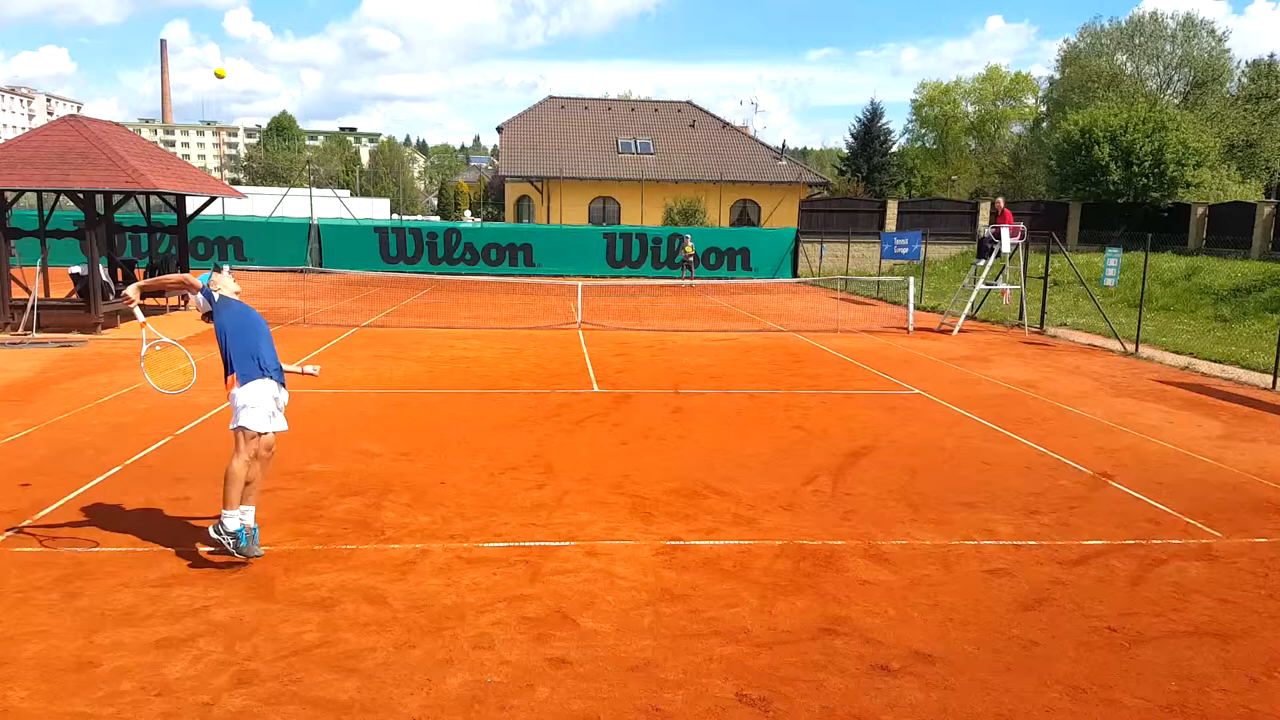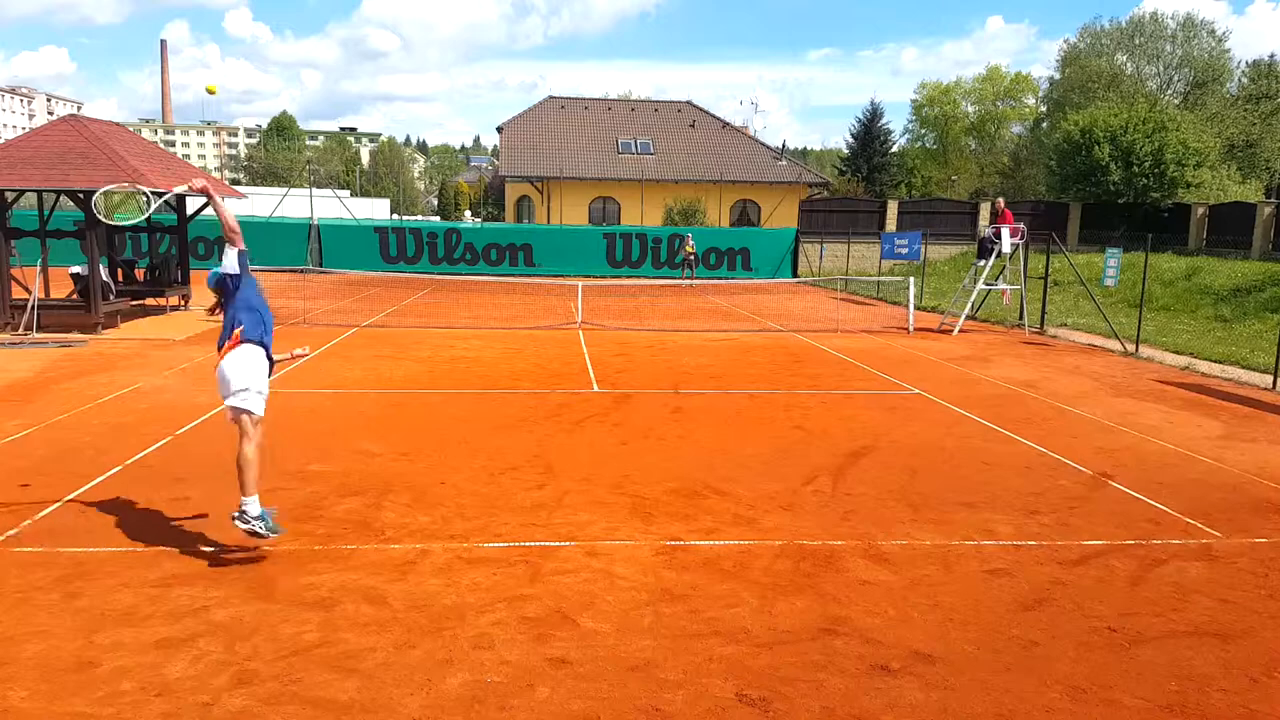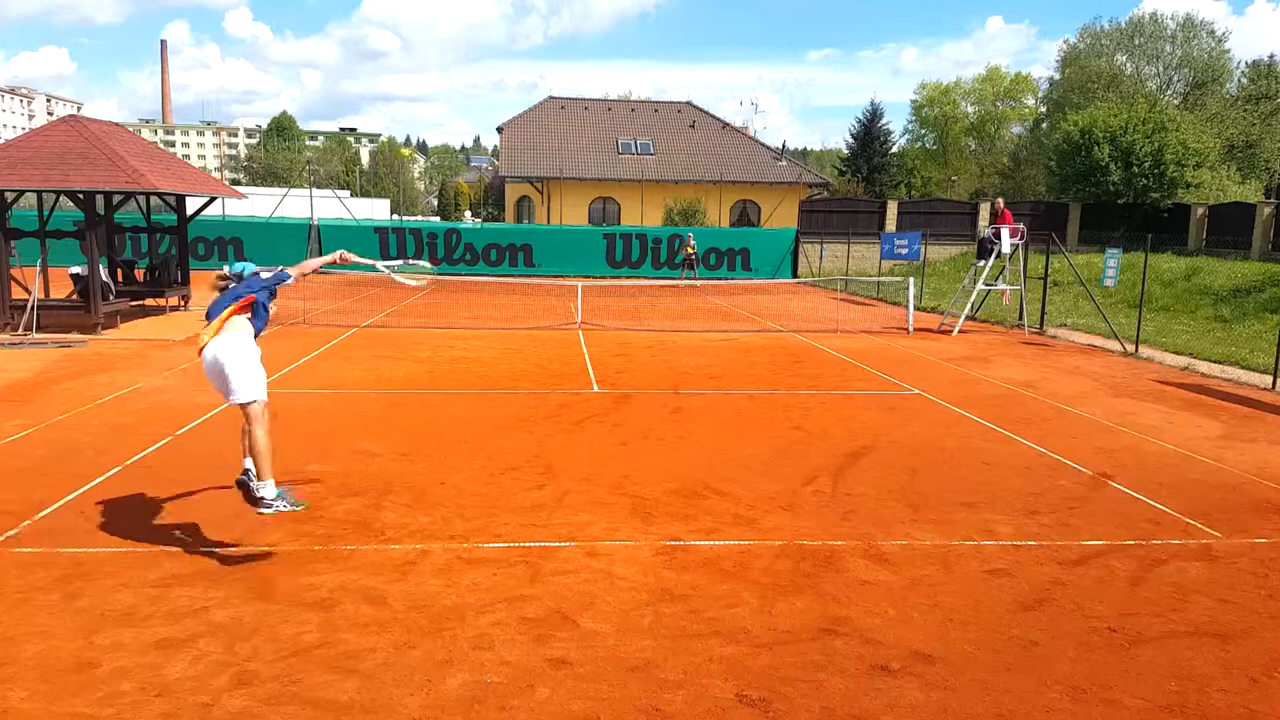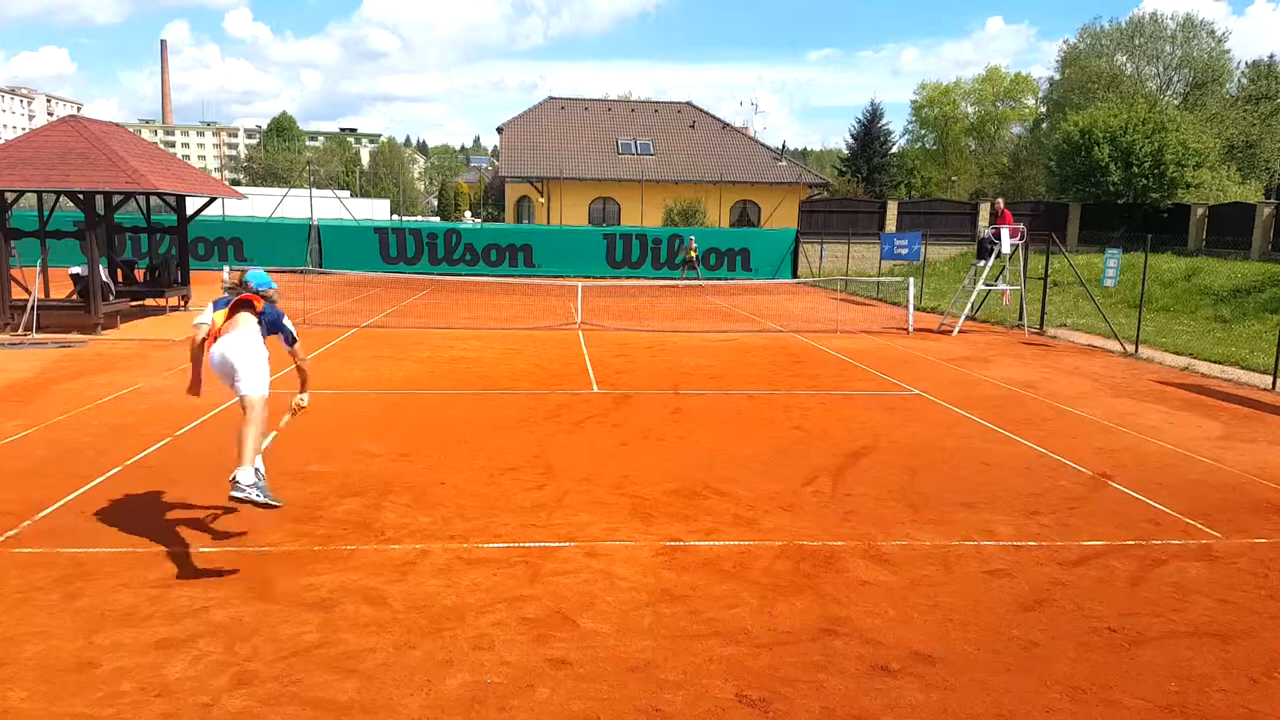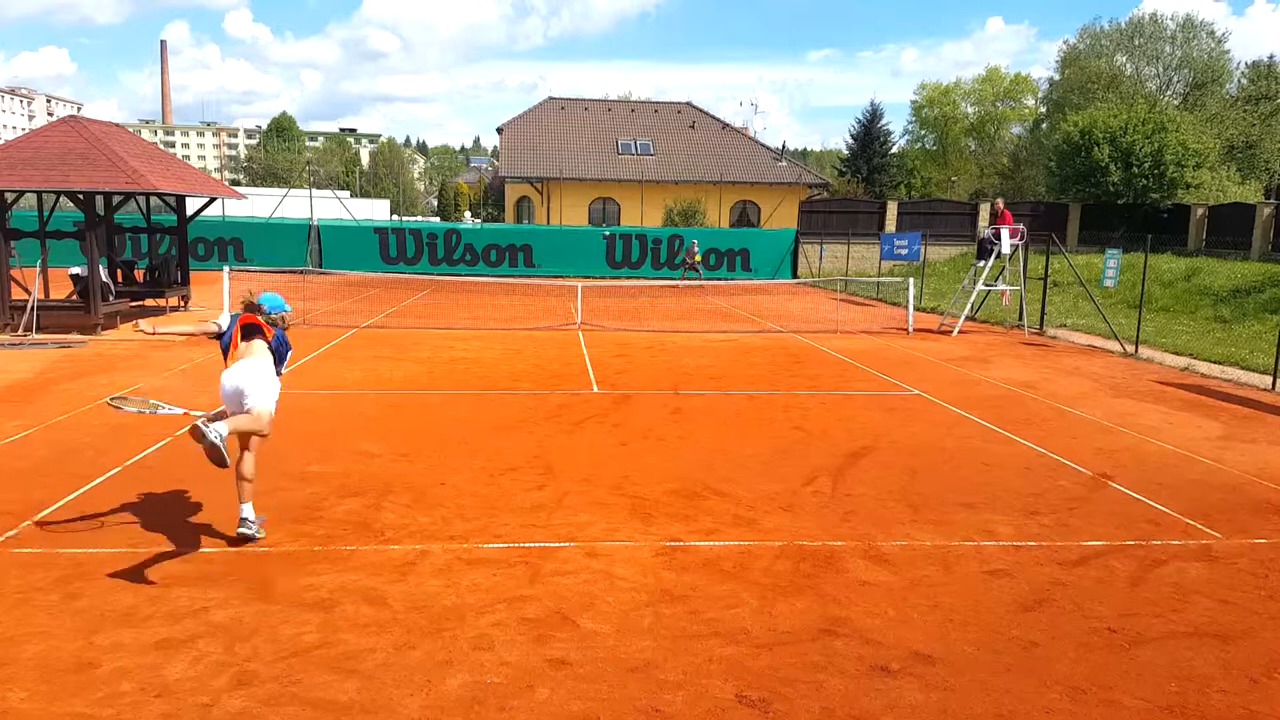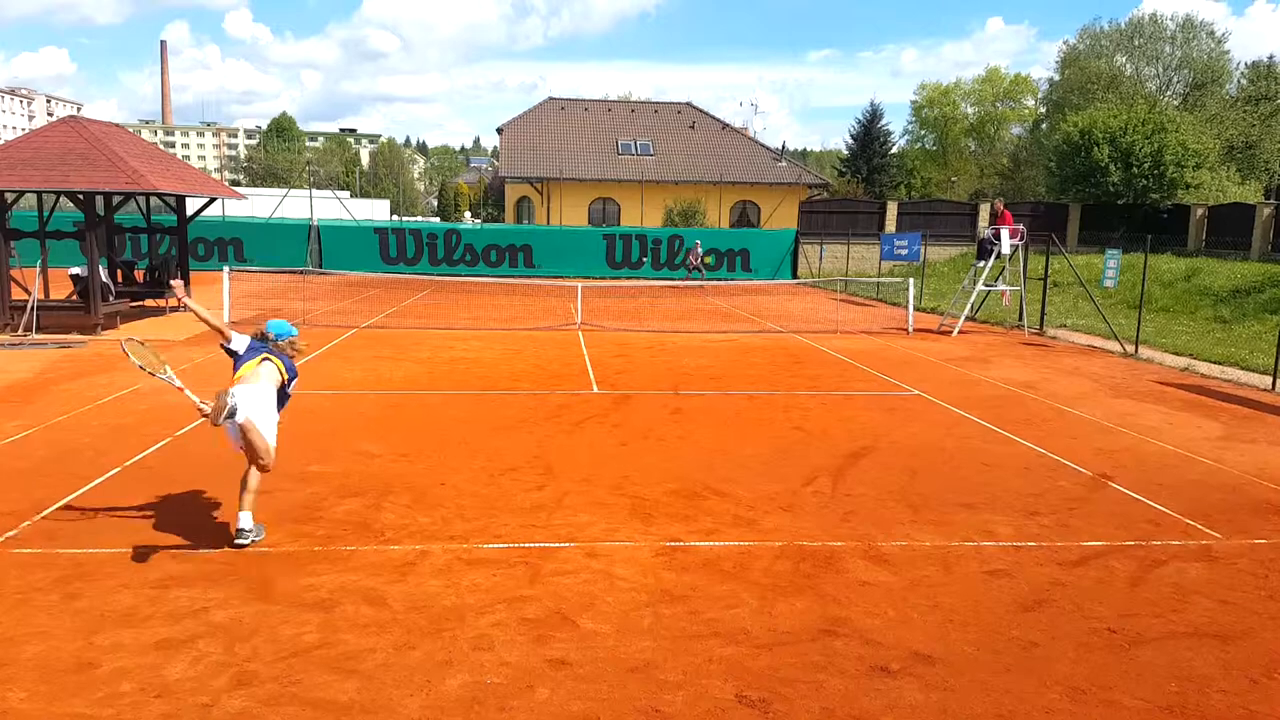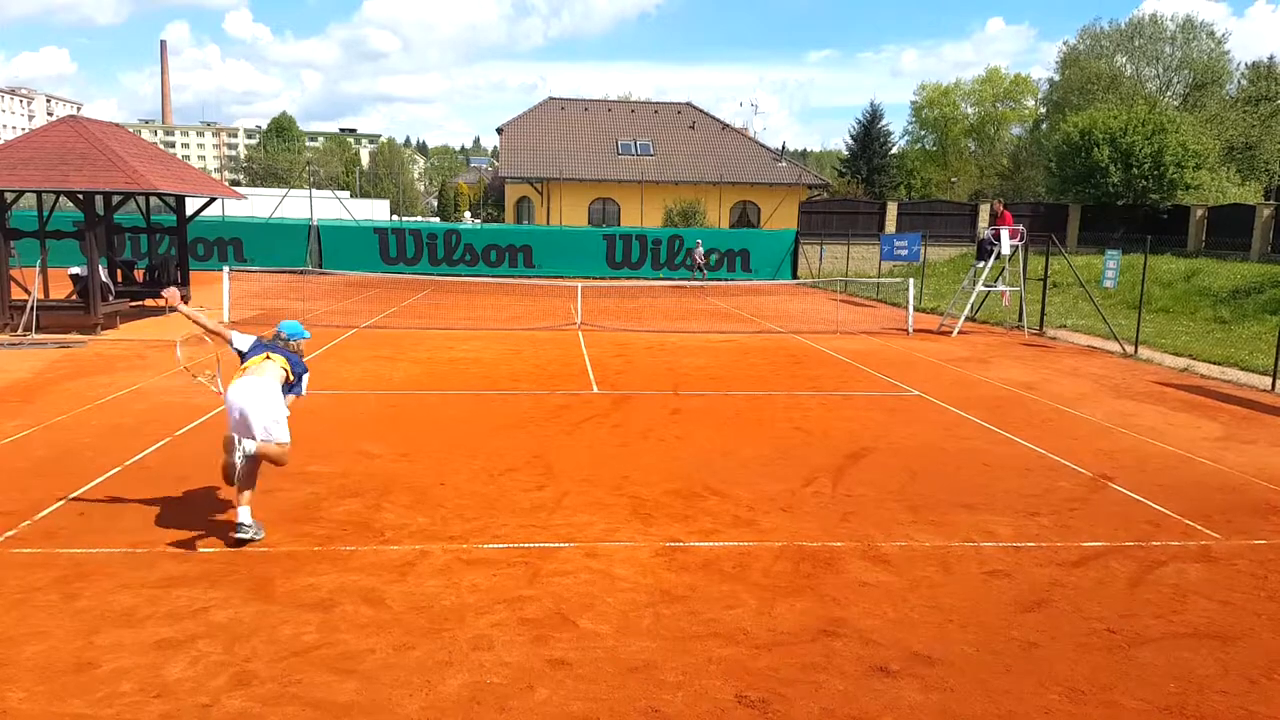
dt=0.1s
person 1, frame 1
left shoulder: (252, 318)
right shoulder: (218, 305)
right elbow: (184, 281)
left wrist: (300, 369)
right wrist: (139, 286)
left hip: (273, 386)
right hip: (250, 387)
left knee: (264, 451)
right knee: (245, 449)
left ankle: (246, 522)
right ankle: (227, 525)
person 1, frame 2
left shoulder: (236, 307)
right shoulder: (234, 279)
right elbow: (233, 233)
left wrist: (287, 355)
right wrist: (211, 192)
left hip: (240, 361)
right hip: (243, 360)
left knee: (252, 432)
right knee: (250, 433)
left ankle: (252, 508)
right ankle: (250, 509)
person 1, frame 3
left shoulder: (218, 305)
right shoulder: (256, 287)
right elbow: (298, 270)
right wrist: (335, 256)
left hip: (211, 356)
right hip: (228, 351)
left knee: (253, 417)
right knee: (258, 419)
left ankle: (250, 472)
right ankle: (269, 493)
person 1, frame 4
left shoulder: (218, 303)
right shoulder: (275, 312)
left elbow: (198, 337)
right elbow: (301, 358)
left wrist: (196, 377)
right wrist: (303, 391)
left hip: (219, 353)
right hip: (245, 345)
left knee: (252, 407)
right knee: (257, 411)
left ankle: (254, 470)
right ankle: (245, 481)
person 1, frame 5
left shoulder: (234, 321)
right shoulder: (282, 343)
left elbow: (205, 329)
left wrist: (156, 330)
left hip: (230, 380)
right hip: (261, 371)
left knee: (249, 446)
right knee: (262, 426)
left ankle: (247, 519)
right ankle: (216, 430)
person 1, frame 6
left shoulder: (248, 345)
right shoulder: (290, 369)
left elbow: (221, 327)
left wrist: (185, 299)
right wrist: (227, 407)
left hip: (239, 393)
right hip: (261, 397)
left knee: (256, 463)
right knee: (264, 463)
left ankle: (245, 526)
right ankle: (234, 414)
person 1, frame 7
left shoulder: (254, 343)
right shoulder: (300, 370)
left elbow: (218, 330)
right elbow: (287, 405)
left wrist: (180, 306)
left hip: (237, 391)
right hip: (265, 392)
left knee: (254, 457)
right knee: (280, 455)
left ankle: (243, 522)
right ankle: (245, 448)
